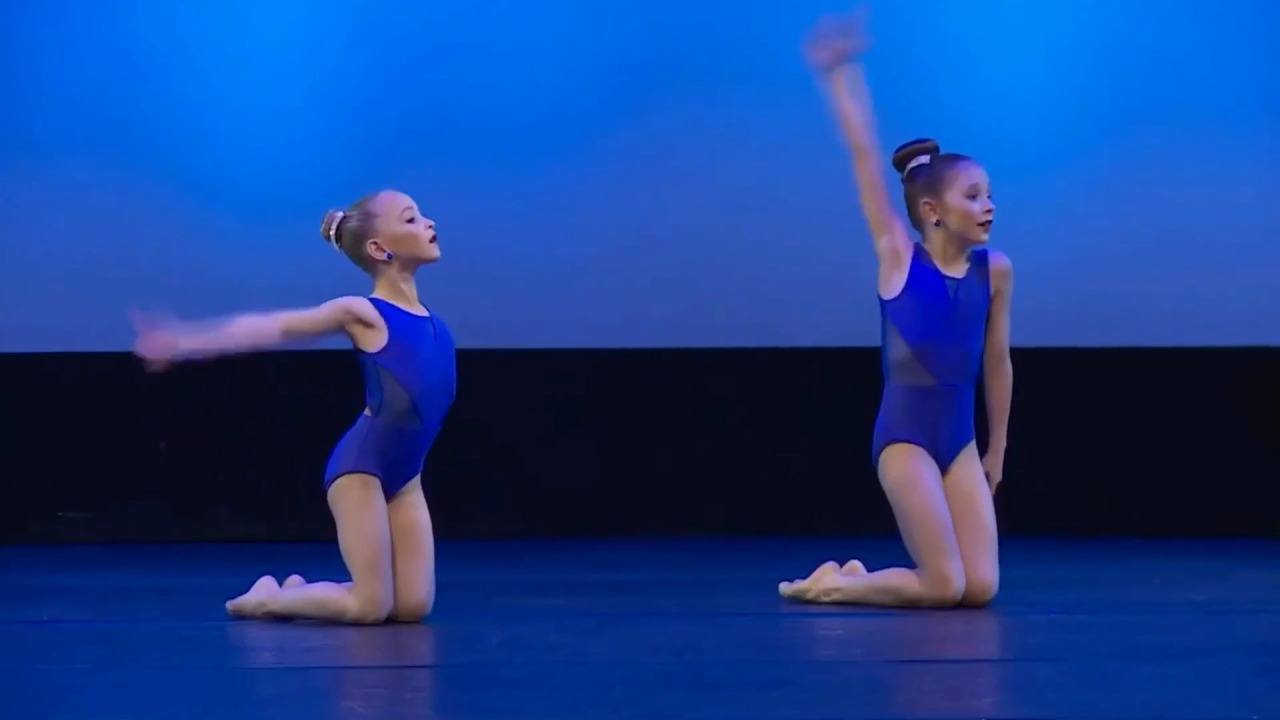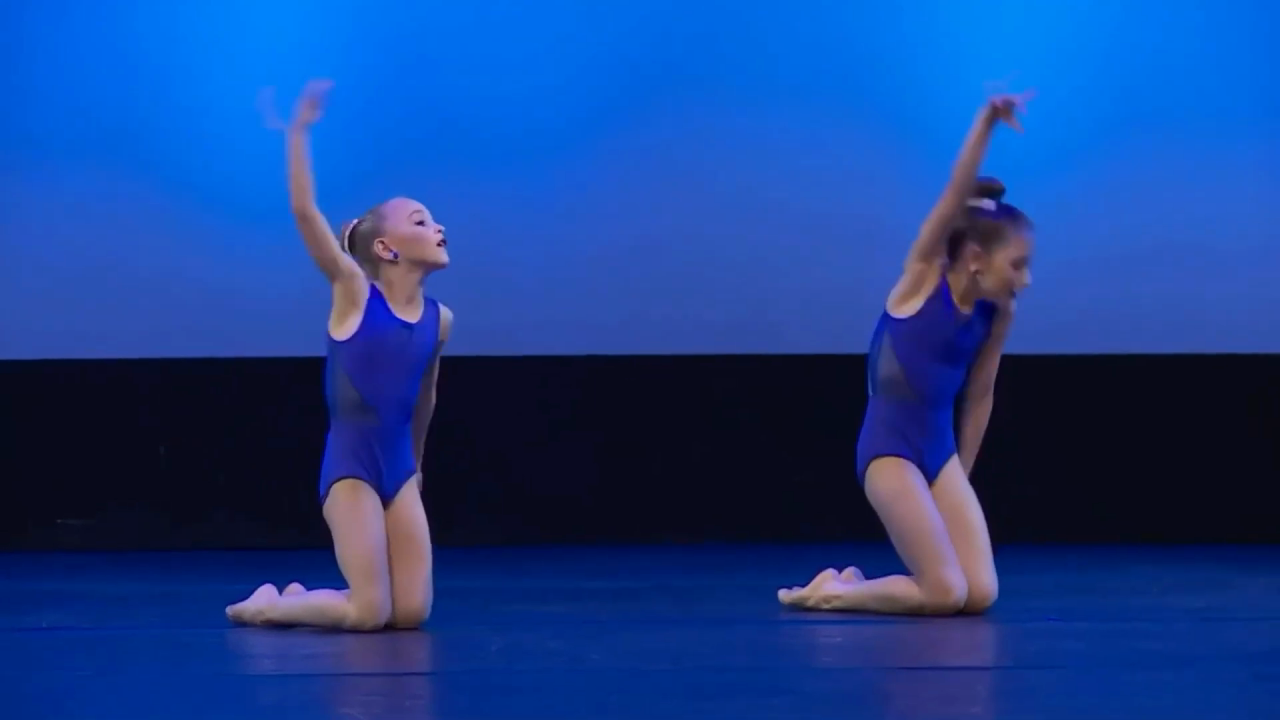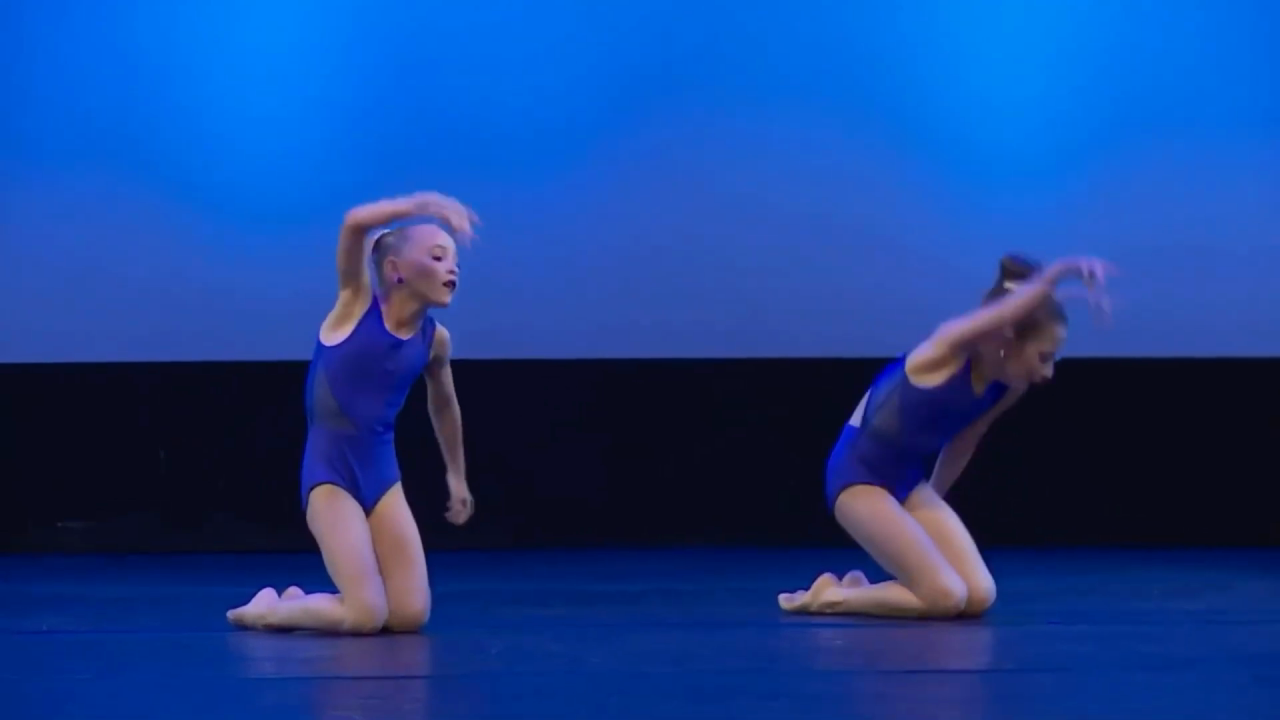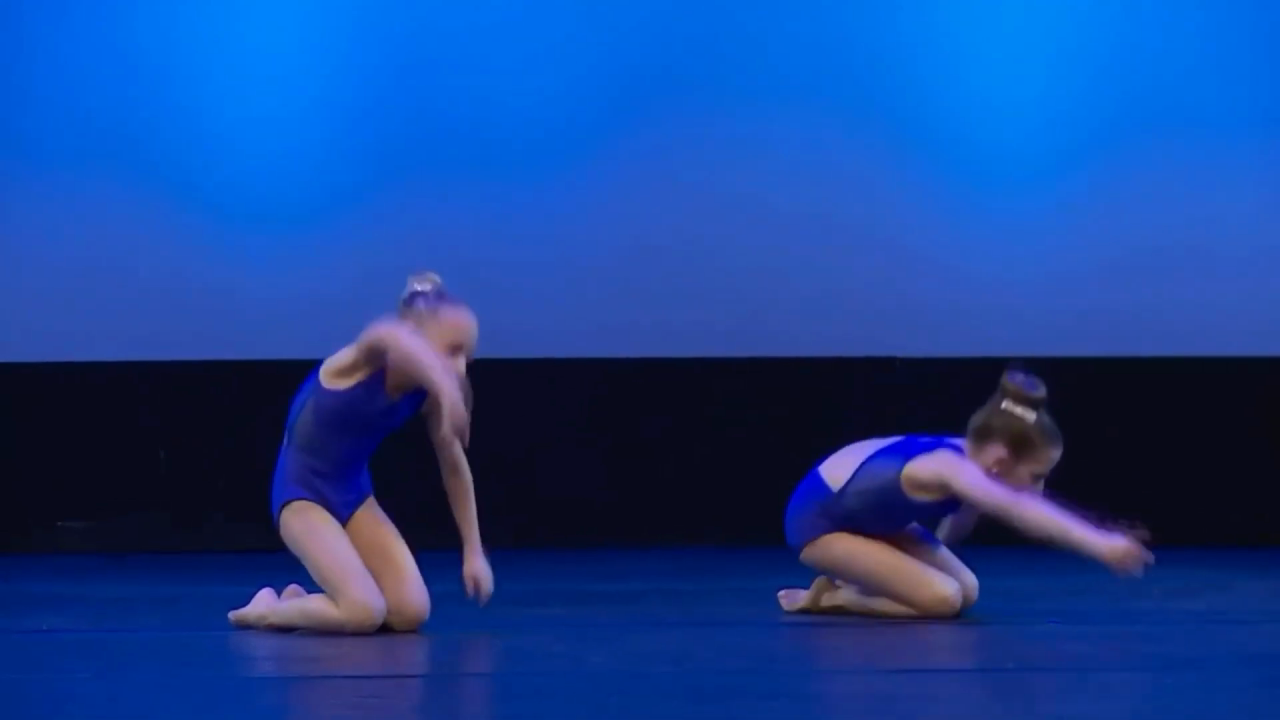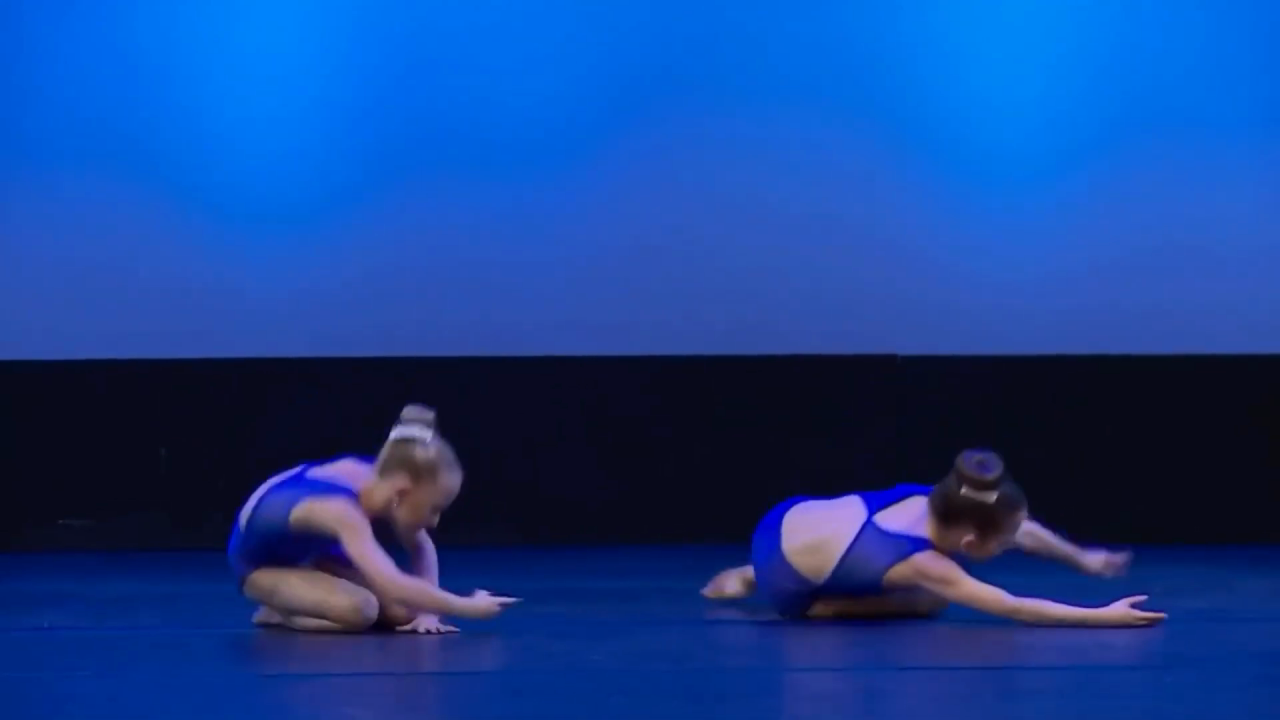
dt=0.5s
person 1, frame 1
left shoulder: (995, 271)
right shoulder: (897, 256)
left elbow: (997, 364)
right elbow: (863, 155)
left wrist: (996, 451)
right wrist: (842, 70)
left hip: (960, 441)
right hip: (904, 437)
left knee: (982, 588)
right knee: (944, 588)
left ankle: (857, 576)
right ankle: (830, 585)
person 1, frame 2
left shoulder: (998, 315)
right shoulder: (923, 278)
left elbow: (979, 398)
right elbow: (955, 196)
left wrist: (962, 473)
right wrist: (986, 123)
left hip: (940, 454)
right hip: (888, 449)
left knee: (980, 594)
right knee: (946, 595)
left ankle: (856, 585)
right ankle: (830, 592)
person 1, frame 3
left shoulder: (1008, 387)
right shoulder: (949, 349)
right elbow: (1014, 306)
left wrist: (931, 505)
left hip: (908, 480)
right hip: (858, 476)
left knee: (980, 596)
right knee: (948, 597)
left ankle: (862, 590)
right ankle: (832, 596)
person 1, frame 4
left shoulder: (970, 465)
right shoulder: (949, 468)
right elbow: (1015, 507)
left wrist: (937, 551)
right wrist: (1094, 539)
left hip: (862, 510)
right hip: (817, 521)
left knee: (967, 590)
right knee: (944, 598)
left ankle: (848, 582)
right ankle: (831, 597)
person 1, frame 5
left shoulder: (929, 503)
right shoulder: (923, 563)
left elbow: (1017, 527)
right elbow: (1011, 607)
left wrist: (1083, 558)
right wrist: (1099, 615)
left hip: (785, 522)
right hip: (784, 587)
right knee: (931, 600)
person 2, frame 1
left shoulder: (425, 318)
right shoulder: (363, 312)
right elbow: (272, 327)
right wrist: (187, 341)
left hip: (405, 475)
right hip: (361, 468)
left knee: (414, 607)
right knee: (371, 607)
left ankle: (301, 590)
right ankle: (269, 597)
person 2, frame 2
left shoulder: (439, 320)
right shoulder: (355, 294)
right elbow: (304, 210)
right wrist: (298, 130)
left hip: (399, 471)
right hip: (349, 468)
left knee: (411, 612)
right knee: (370, 613)
left ankle: (300, 598)
right ankle: (267, 605)
person 2, frame 3
left shoulder: (435, 340)
right shoulder: (356, 304)
left elbow: (444, 408)
right elbow: (353, 224)
left wrist: (457, 476)
right wrist: (425, 203)
left hip: (382, 473)
right hip: (330, 472)
left knee: (411, 616)
right knee: (366, 617)
left ankle: (298, 602)
right ankle: (267, 610)
person 2, frame 4
left shoulder: (425, 390)
right shoulder: (365, 362)
left elbow: (456, 468)
right elbow: (385, 334)
left wrist: (474, 551)
right wrist: (445, 383)
left hip: (353, 495)
right hip: (300, 494)
left knee: (412, 612)
right knee: (366, 613)
left ankle: (300, 600)
right ankle: (266, 610)
person 2, frame 5
left shoulder: (370, 478)
right shoulder: (343, 512)
left elbow: (422, 550)
right elbow: (396, 587)
left wrist: (427, 611)
right wrist: (467, 607)
left hip: (306, 546)
right hip: (260, 566)
left knee: (404, 612)
right knee: (360, 611)
left ankle: (294, 603)
right ankle: (279, 613)
